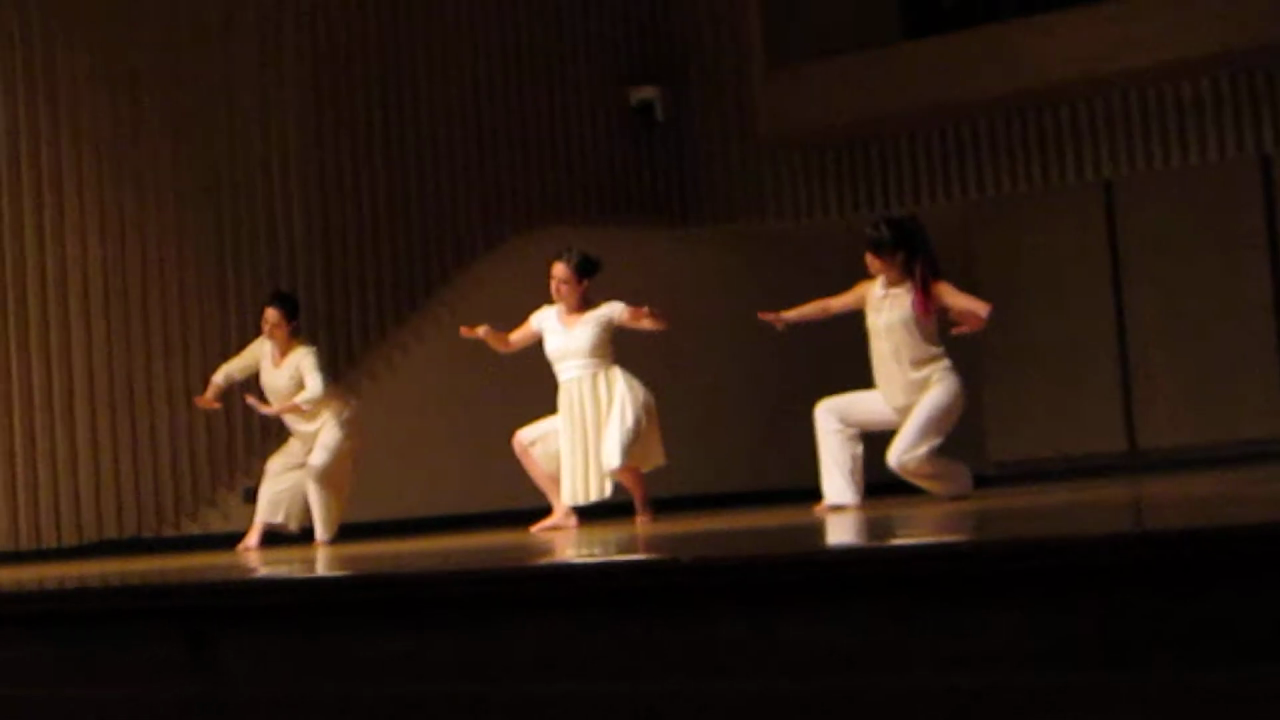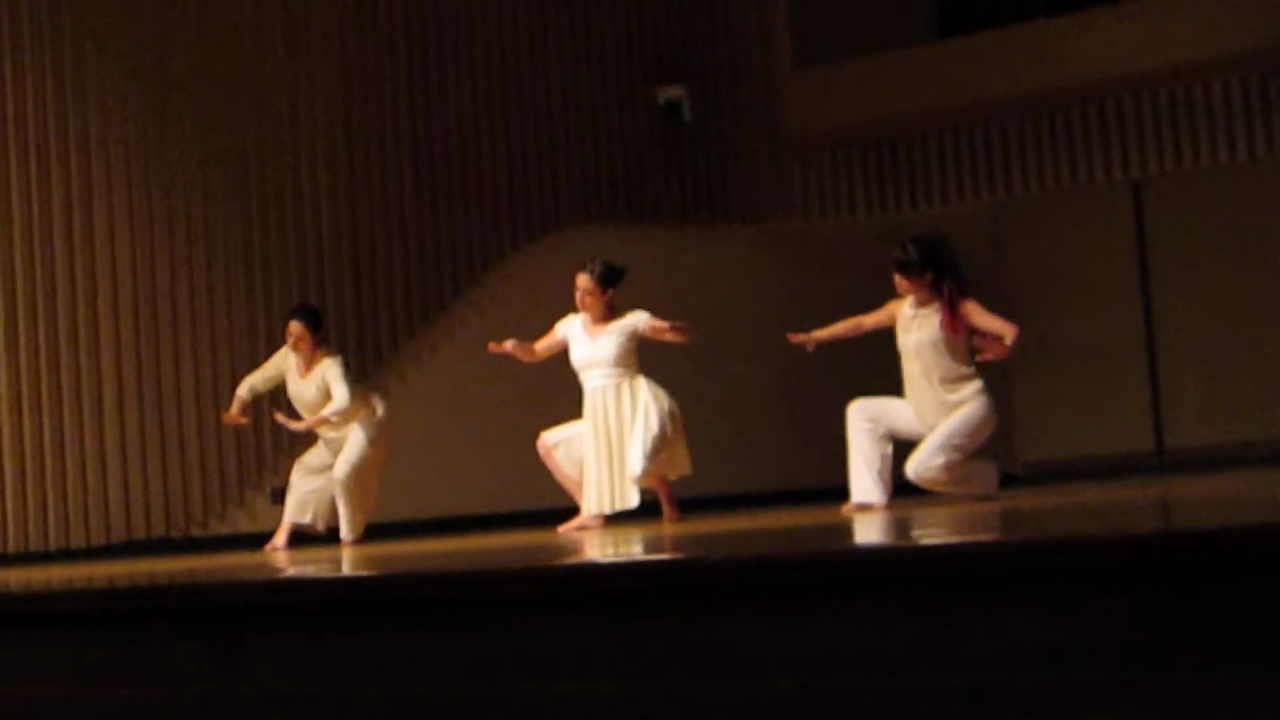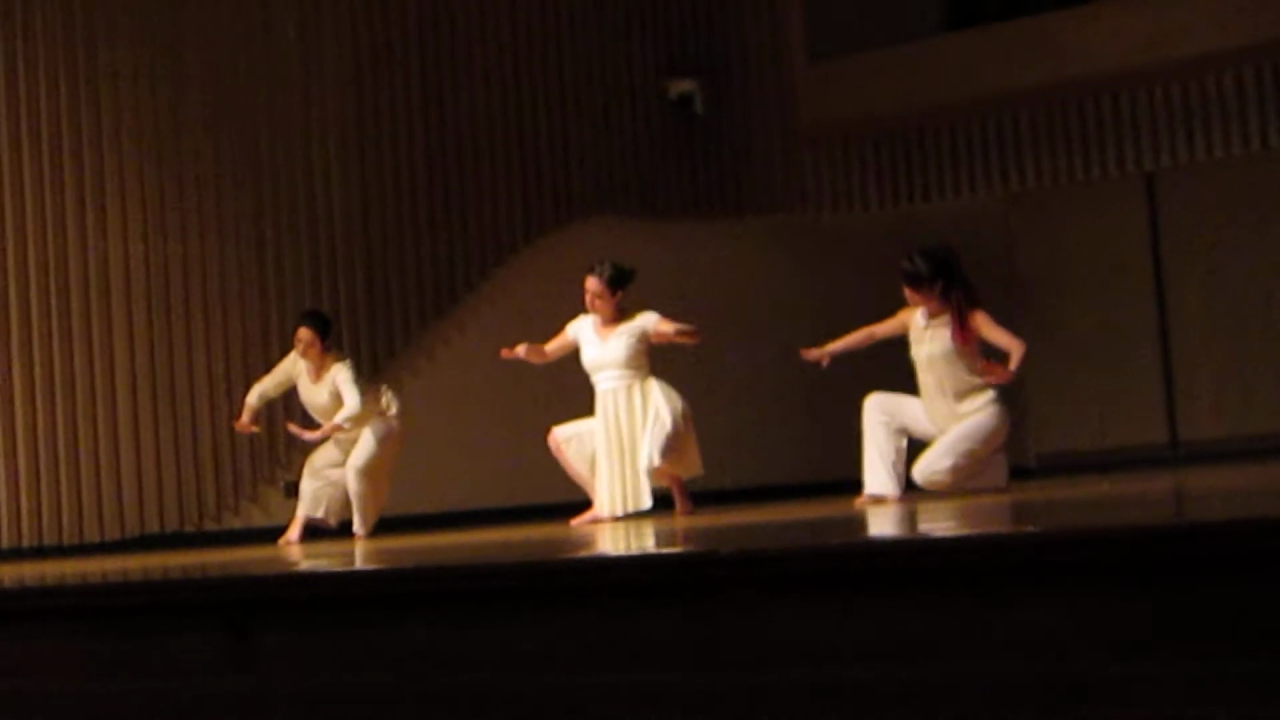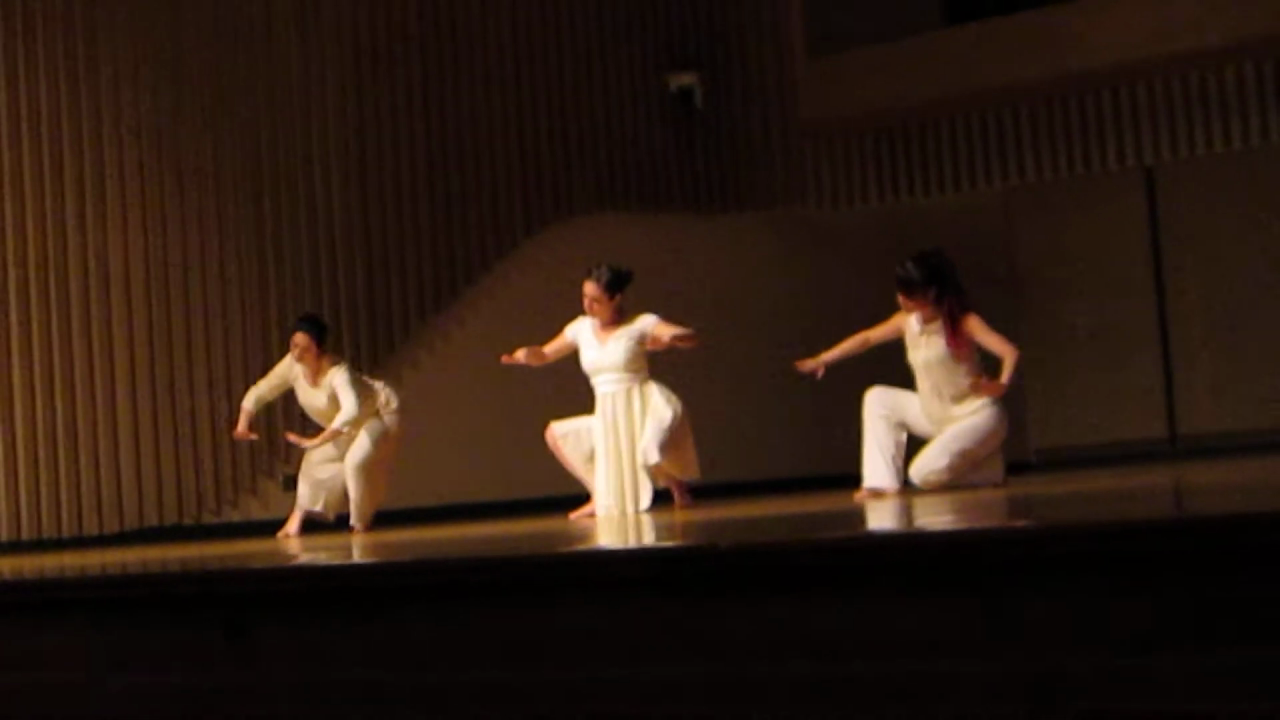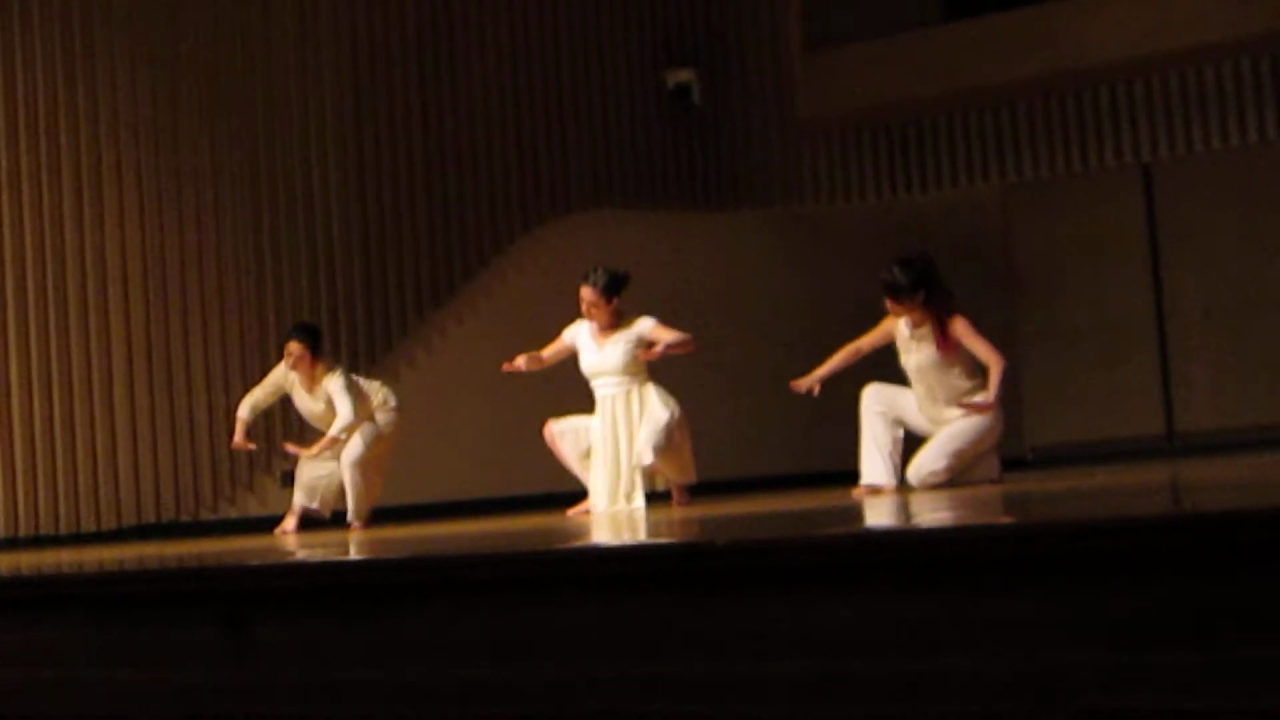
dt=0.3s
person 1, frame 1
left shoulder: (930, 289)
right shoulder: (869, 290)
left elbow: (983, 308)
right elbow: (829, 305)
left wrist: (978, 322)
right wrist: (785, 317)
left hip: (936, 387)
right hip: (895, 398)
left knee: (902, 457)
right knee: (828, 411)
left ankle: (958, 483)
right ankle: (842, 495)
person 1, frame 2
left shoulder: (960, 308)
right shoulder: (899, 308)
left elbow: (1010, 329)
right elbow: (860, 323)
left wrist: (1003, 347)
right wrist: (814, 336)
left hip: (968, 407)
right hip: (924, 413)
left knee: (921, 469)
right knee: (861, 411)
left ankle: (984, 477)
right ankle: (870, 495)
person 1, frame 3
left shoulder: (970, 318)
right shoulder: (912, 317)
left elbow: (1017, 345)
right elbow: (873, 332)
left wrist: (1010, 372)
right wrist: (828, 350)
left hip: (979, 414)
right hip: (937, 417)
left knee: (928, 473)
right knee: (877, 404)
left ankle: (991, 469)
right ankle: (884, 488)
person 1, frame 4
left shoulder: (964, 322)
right shoulder: (906, 321)
left elbow: (1010, 352)
right elbow: (867, 338)
left wrist: (1001, 384)
right wrist: (822, 359)
left hip: (977, 415)
left knee: (924, 474)
right knee: (877, 398)
left ankle: (987, 466)
right ankle: (883, 482)
person 1, frame 5
left shoulder: (952, 324)
right shoulder: (895, 325)
left elbow: (996, 360)
right elbow: (858, 348)
left wrist: (990, 401)
right wrist: (816, 376)
left hip: (971, 415)
right hip: (931, 413)
left knee: (921, 475)
right knee: (874, 395)
left ankle: (981, 462)
right ankle: (880, 478)
person 2, frame 1
left shoulder: (606, 311)
right shoulder: (546, 316)
left elbow: (660, 325)
right elbow: (507, 344)
left wrist: (645, 315)
right wrist: (486, 333)
left hip: (611, 397)
right hip: (575, 408)
left knee: (614, 459)
right knee: (523, 441)
left ankle: (642, 506)
right ankle: (563, 511)
person 2, frame 2
left shoulder: (631, 320)
right shoulder: (571, 325)
left elbow: (685, 334)
right elbow: (534, 353)
left wrist: (667, 328)
right wrist: (514, 346)
left hip: (636, 405)
right hip: (599, 417)
left knee: (638, 464)
right knee: (547, 443)
left ankle: (669, 504)
right ankle: (590, 512)
person 2, frame 3
left shoulder: (641, 321)
right shoulder: (582, 326)
left elbow: (694, 335)
right elbow: (544, 354)
left wrist: (673, 333)
right wrist: (525, 350)
left hip: (647, 406)
right hip: (610, 417)
left knee: (652, 459)
right knee: (558, 438)
left ankle: (681, 496)
right ankle: (602, 504)
person 2, frame 4
left shoulder: (640, 323)
right shoulder: (581, 328)
left elbow: (690, 336)
right elbow: (544, 355)
left wrist: (669, 339)
right wrist: (525, 354)
left hip: (645, 407)
right hip: (609, 418)
left knee: (651, 451)
right knee: (555, 433)
left ankle: (679, 489)
right ankle: (600, 496)
person 2, frame 5
left shoulder: (638, 326)
right shoulder: (579, 331)
left elbow: (687, 341)
right elbow: (542, 359)
left wrist: (663, 348)
right wrist: (525, 360)
left hip: (644, 409)
right hip: (608, 419)
left knee: (647, 452)
right knee: (553, 430)
left ankle: (677, 486)
right ankle: (598, 493)
person 3, frame 1
left shoulder: (304, 355)
right shoulder: (263, 347)
left elbow: (315, 392)
right elbow: (231, 370)
left wrist: (273, 410)
right wrist: (210, 395)
left hip: (332, 420)
right hip: (304, 432)
left knee: (317, 471)
right knee: (276, 469)
left ankle: (325, 538)
right ankle: (257, 531)
person 3, frame 2
left shoulder: (330, 364)
right shoulder: (287, 357)
left elbow: (342, 402)
right elbow: (255, 381)
left wrist: (303, 424)
right wrist: (236, 409)
left hip: (363, 421)
right hip: (333, 434)
left knee: (344, 472)
right knee: (304, 470)
left ankle: (351, 537)
right ankle: (285, 531)
person 3, frame 3
left shoulder: (340, 368)
right shoulder: (296, 362)
left elbow: (354, 407)
right elbow: (264, 387)
left wrist: (317, 434)
right wrist: (246, 418)
left hip: (378, 418)
right hip: (348, 432)
left knee: (357, 467)
right knee: (317, 466)
left ankle: (363, 532)
right ankle: (298, 525)
person 3, frame 4
left shoulder: (337, 372)
right shoulder: (291, 365)
left elbow: (350, 411)
right elbow: (259, 391)
left wrist: (316, 442)
right wrist: (243, 424)
left hip: (379, 412)
right hip: (350, 426)
left knee: (356, 461)
right knee: (315, 461)
left ankle: (362, 524)
right ankle: (297, 517)
person 3, frame 5
left shoulder: (332, 377)
right shoulder: (286, 372)
left elbow: (346, 417)
right elbow: (254, 399)
left wrist: (315, 450)
right wrist: (239, 434)
left hip: (377, 411)
right hip: (348, 426)
left knee: (352, 458)
right knee: (312, 462)
left ankle: (360, 520)
right ankle: (294, 515)
